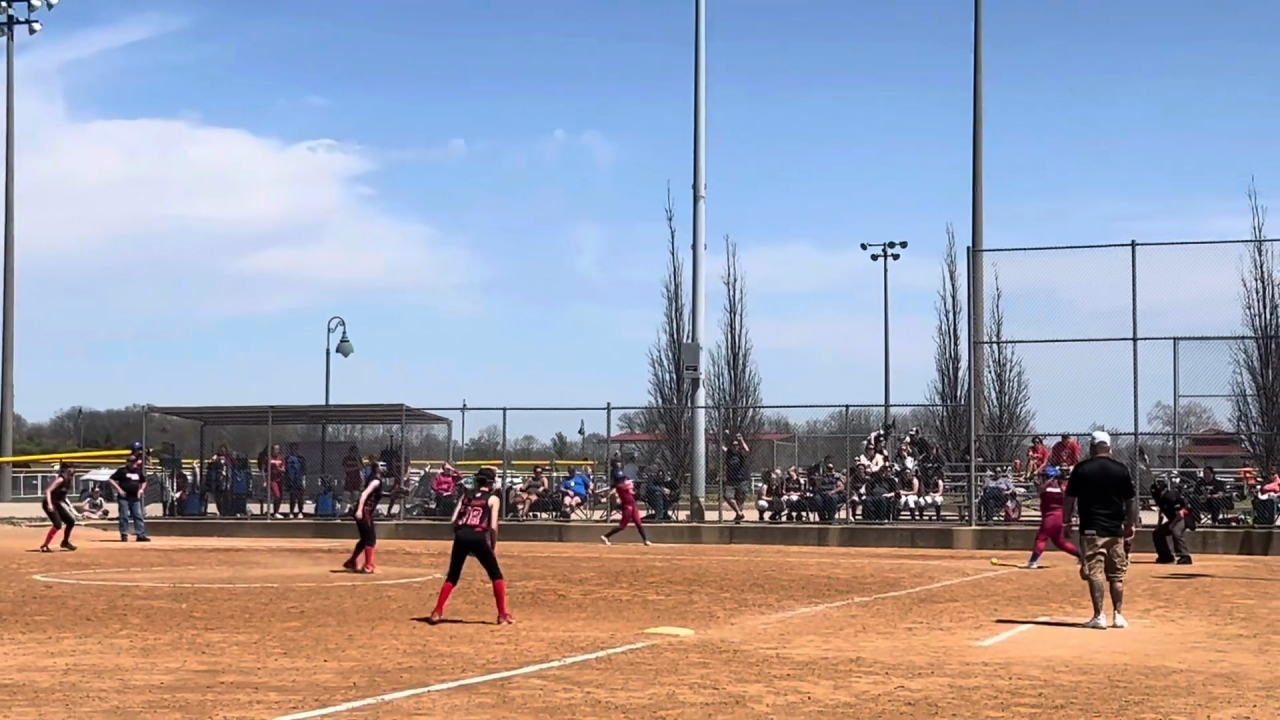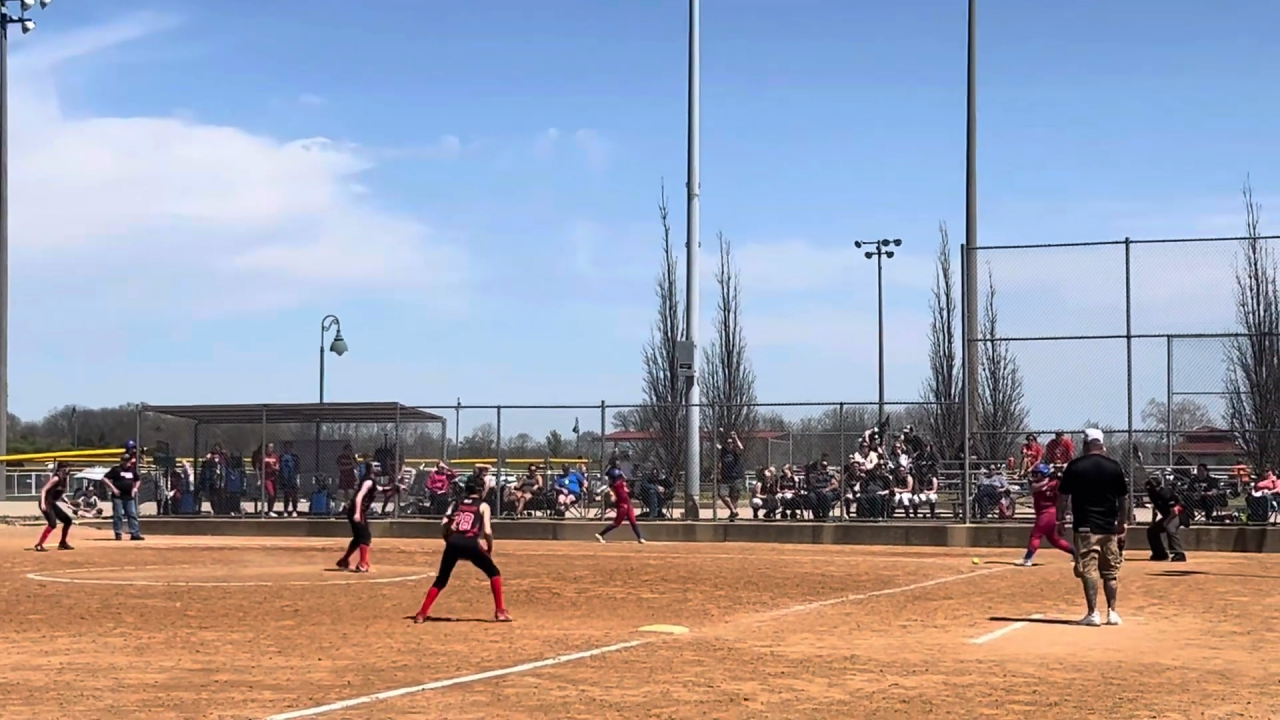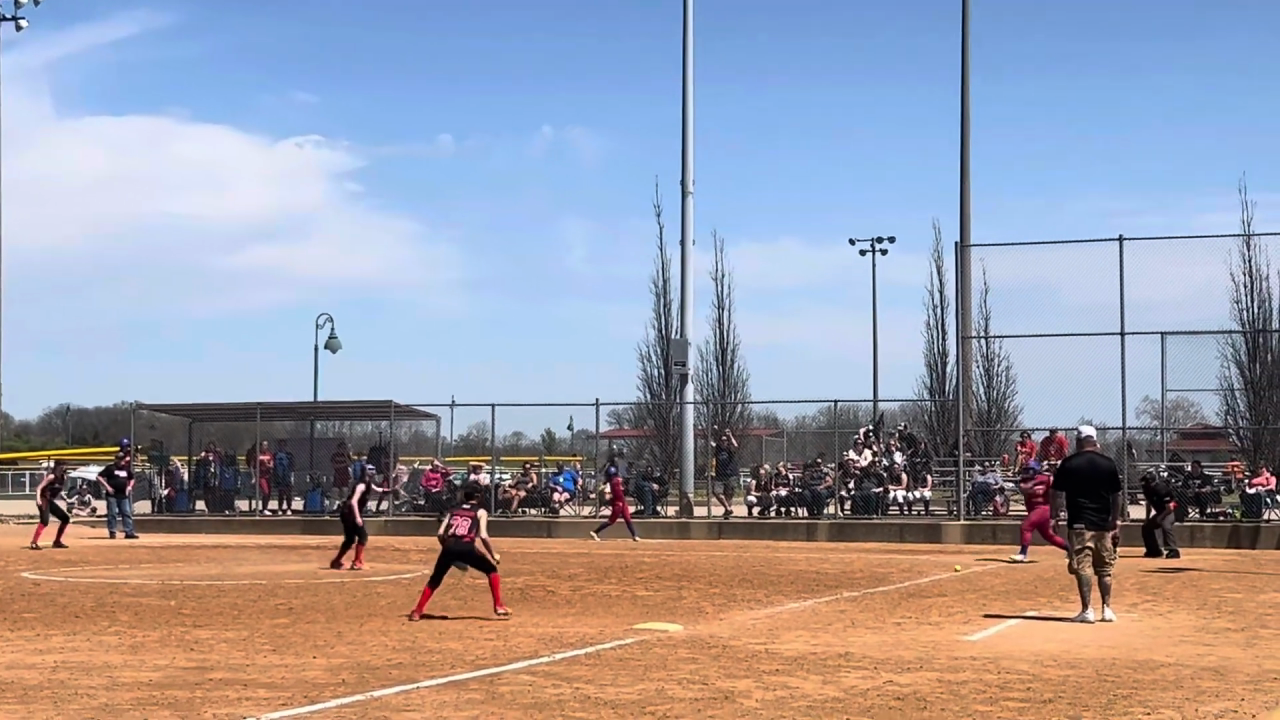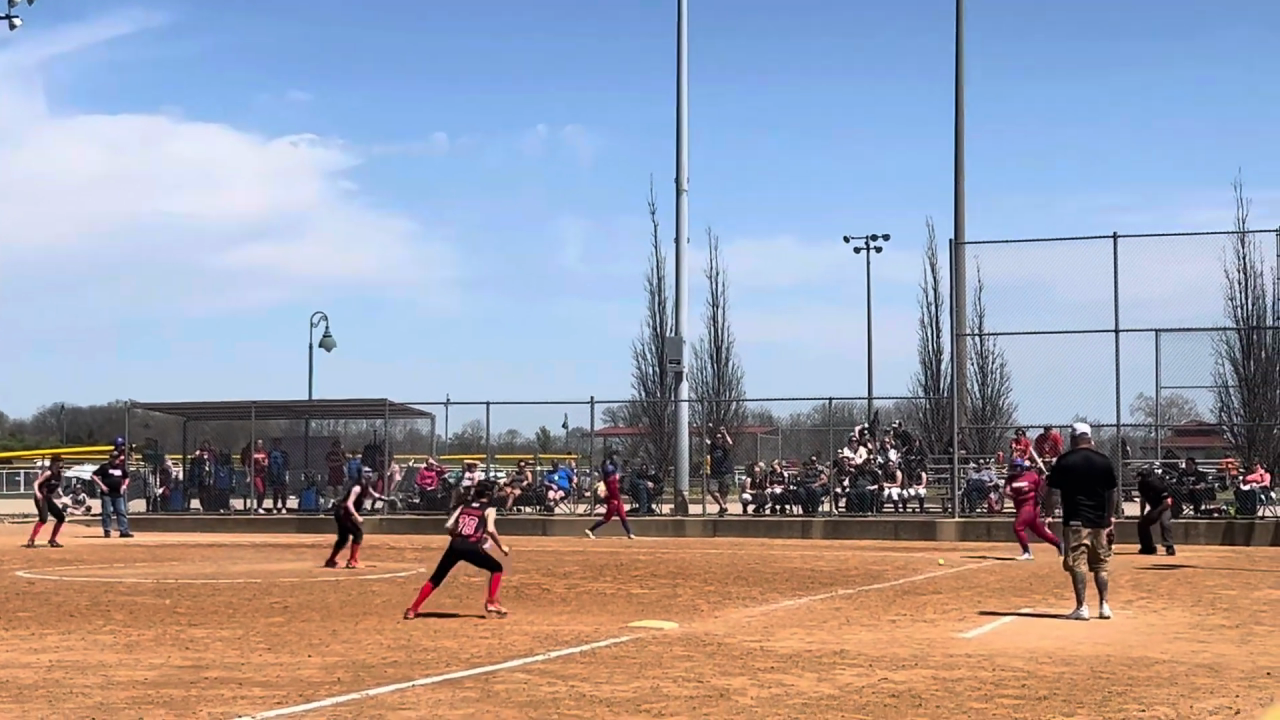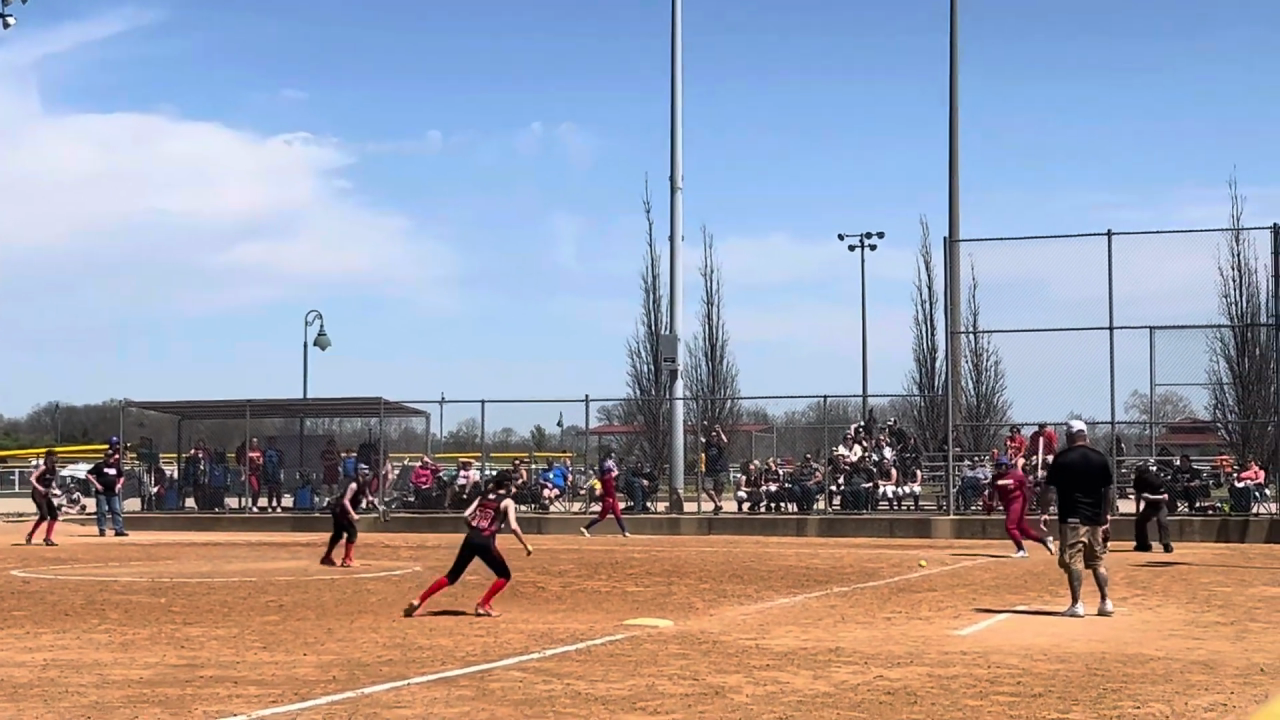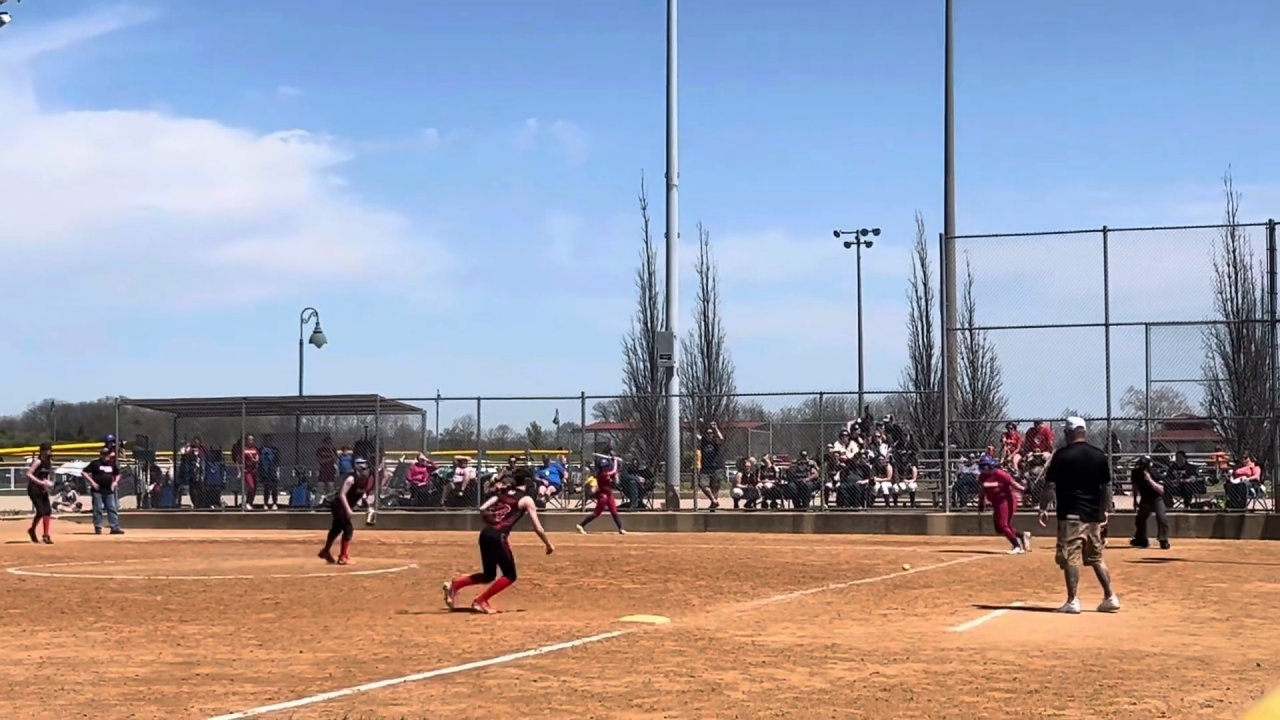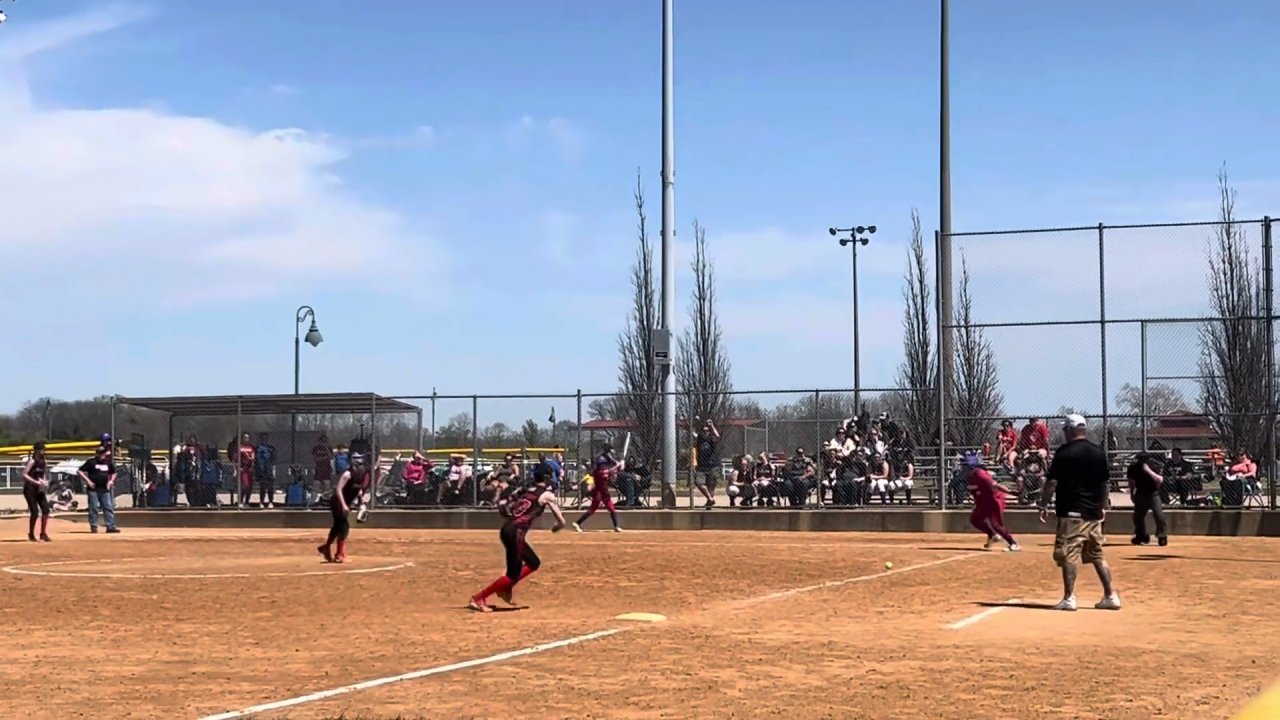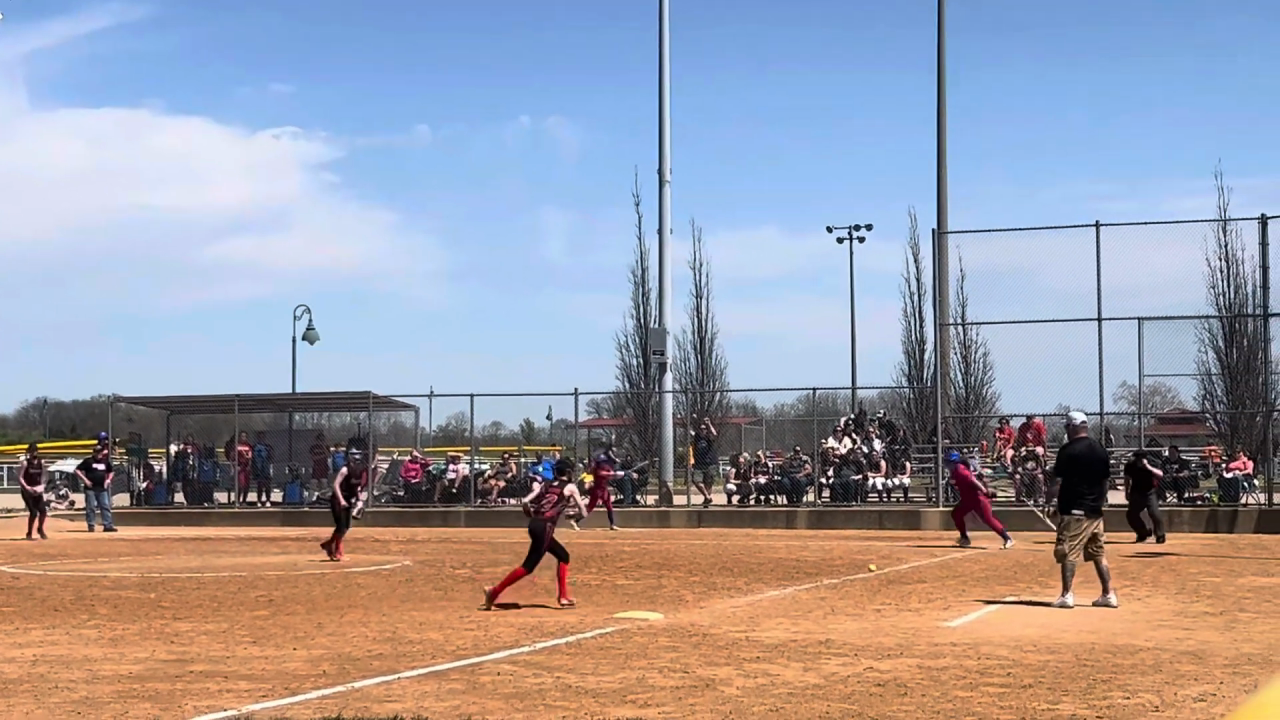
dt=0.1s
person 1, frame 1
left shoulder: (1081, 469)
right shoulder: (1121, 469)
left elbow: (1070, 499)
right elbow: (1130, 501)
left wrist: (1066, 521)
right wrist: (1130, 524)
left hip: (1091, 529)
right hip: (1115, 530)
left knee: (1095, 574)
right knee: (1117, 575)
left ankle: (1099, 616)
right ankle: (1118, 615)
person 1, frame 2
left shoulder: (1075, 466)
right shoulder: (1114, 467)
left elbow: (1064, 497)
right elbow: (1123, 498)
left wrist: (1060, 519)
right wrist: (1122, 522)
left hip: (1085, 527)
right hip: (1109, 527)
left knee: (1089, 571)
right knee: (1111, 572)
left ankle: (1093, 614)
right ankle: (1112, 612)
person 1, frame 3
left shoulder: (1069, 463)
right shoulder: (1108, 463)
left elbow: (1058, 494)
right elbow: (1117, 495)
left wrist: (1053, 517)
right wrist: (1115, 518)
left hip: (1079, 524)
right hip: (1103, 524)
left knee: (1083, 568)
right knee: (1105, 569)
left ankle: (1087, 611)
right ankle: (1107, 609)
person 1, frame 4
left shoulder: (1065, 461)
right shoulder: (1104, 460)
left elbow: (1054, 491)
right elbow: (1112, 492)
right wrist: (1110, 515)
left hip: (1075, 521)
right hip: (1099, 521)
left knee: (1077, 565)
right knee: (1101, 565)
left ankle: (1081, 608)
right ankle: (1104, 606)
person 1, frame 5
left shoulder: (1062, 458)
right shoulder: (1100, 458)
left elbow: (1051, 489)
right elbow: (1109, 489)
left wrist: (1044, 511)
right wrist: (1106, 513)
left hip: (1072, 518)
right hip: (1095, 518)
left knee: (1073, 562)
right knee: (1098, 562)
left ankle: (1076, 605)
right ankle: (1106, 602)
person 1, frame 6
left shoulder: (1062, 455)
right shoulder: (1099, 455)
left elbow: (1050, 485)
right elbow: (1107, 486)
left wrist: (1043, 508)
right wrist: (1104, 510)
left hip: (1071, 515)
right hip: (1093, 515)
left knee: (1070, 558)
right knee: (1097, 557)
left ankle: (1072, 601)
right ankle: (1110, 597)
person 1, frame 7
left shoulder: (1064, 452)
right shoulder: (1099, 452)
left elbow: (1052, 482)
right elbow: (1105, 483)
left wrist: (1043, 505)
right wrist: (1102, 507)
left hip: (1071, 512)
right hip: (1093, 512)
left knee: (1069, 555)
right knee: (1098, 555)
left ankle: (1069, 598)
right ankle: (1111, 595)
person 1, frame 8
left shoulder: (1068, 450)
right shoulder: (1101, 449)
left elbow: (1058, 480)
right elbow: (1106, 480)
left hip: (1074, 510)
right hip: (1095, 510)
left knee: (1067, 552)
right knee: (1098, 554)
left ankle: (1066, 595)
right ankle: (1108, 595)
